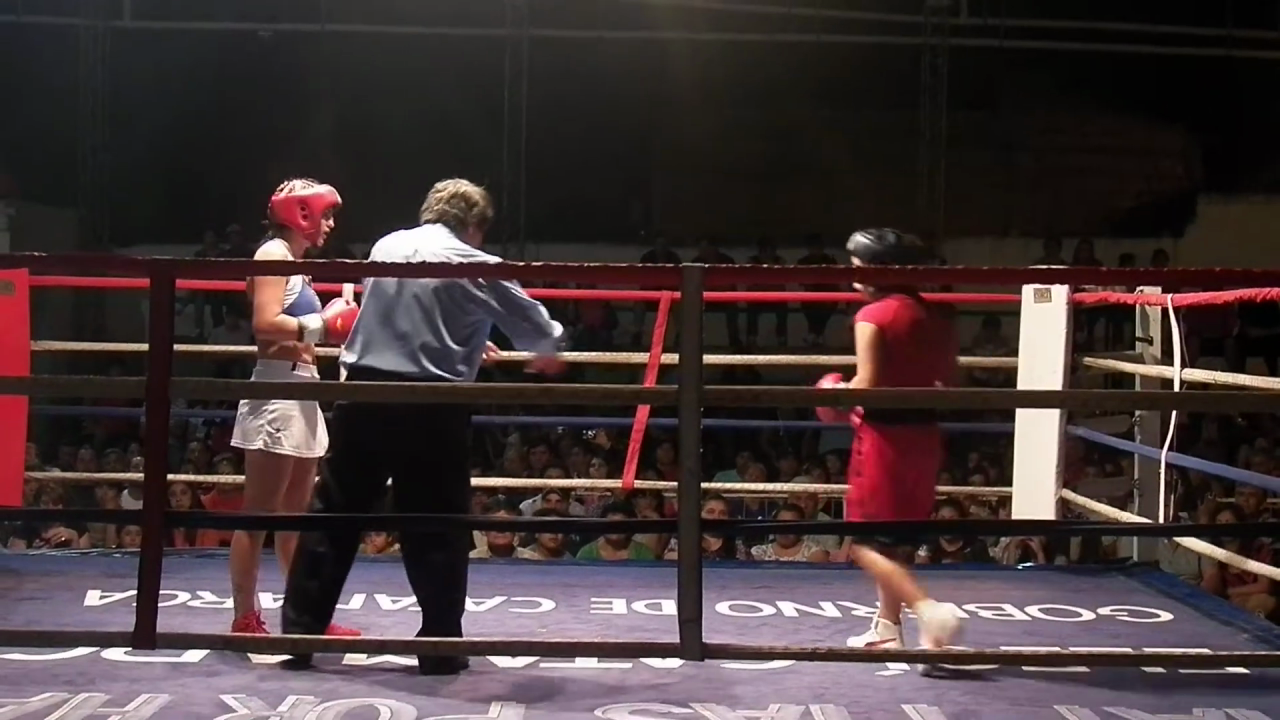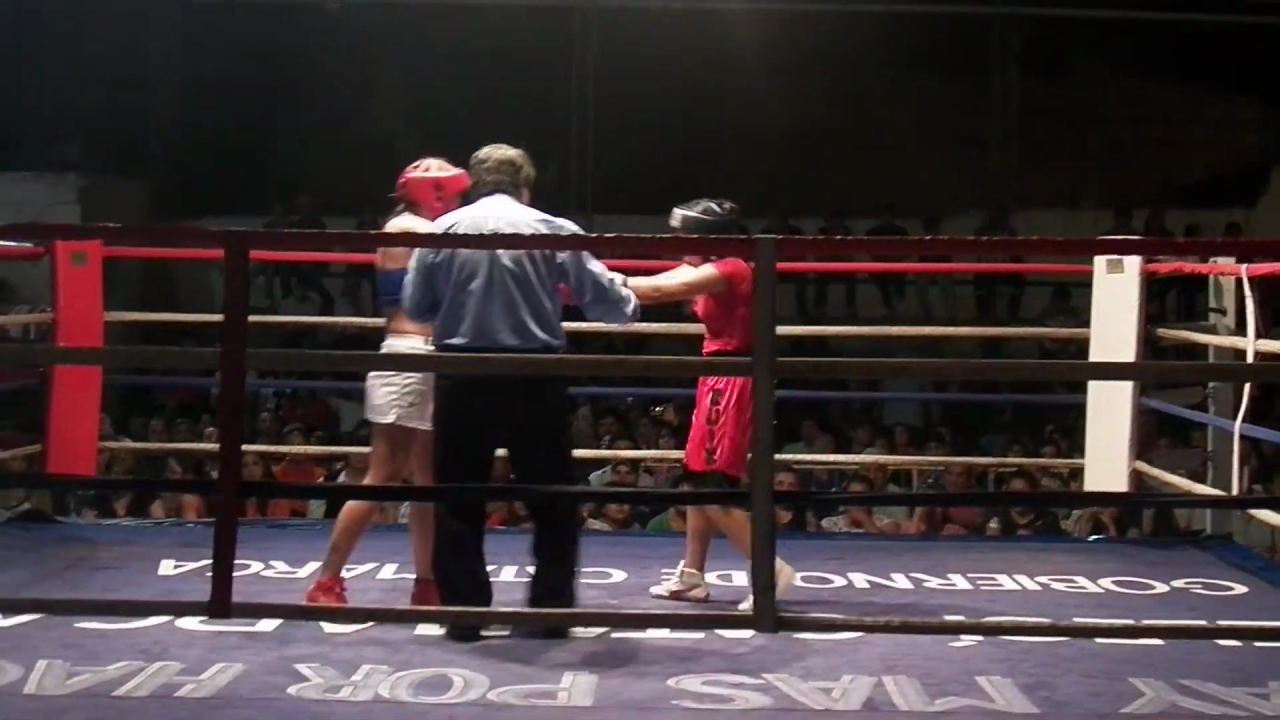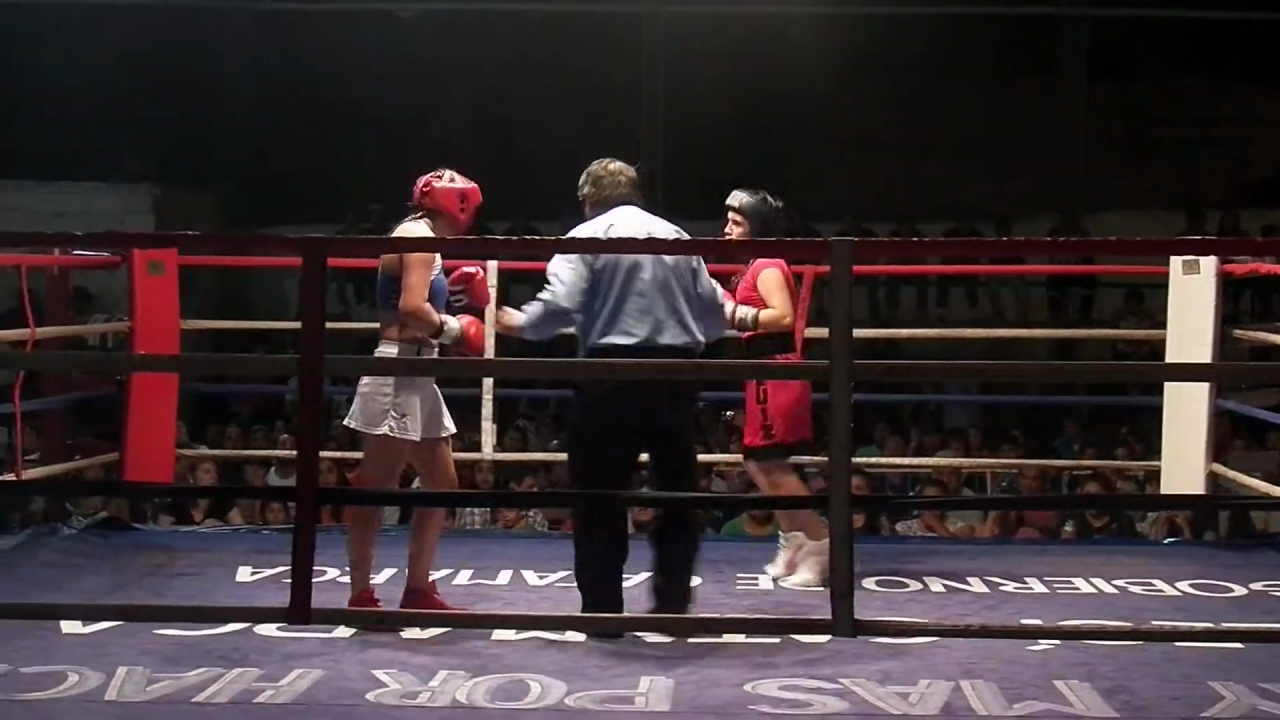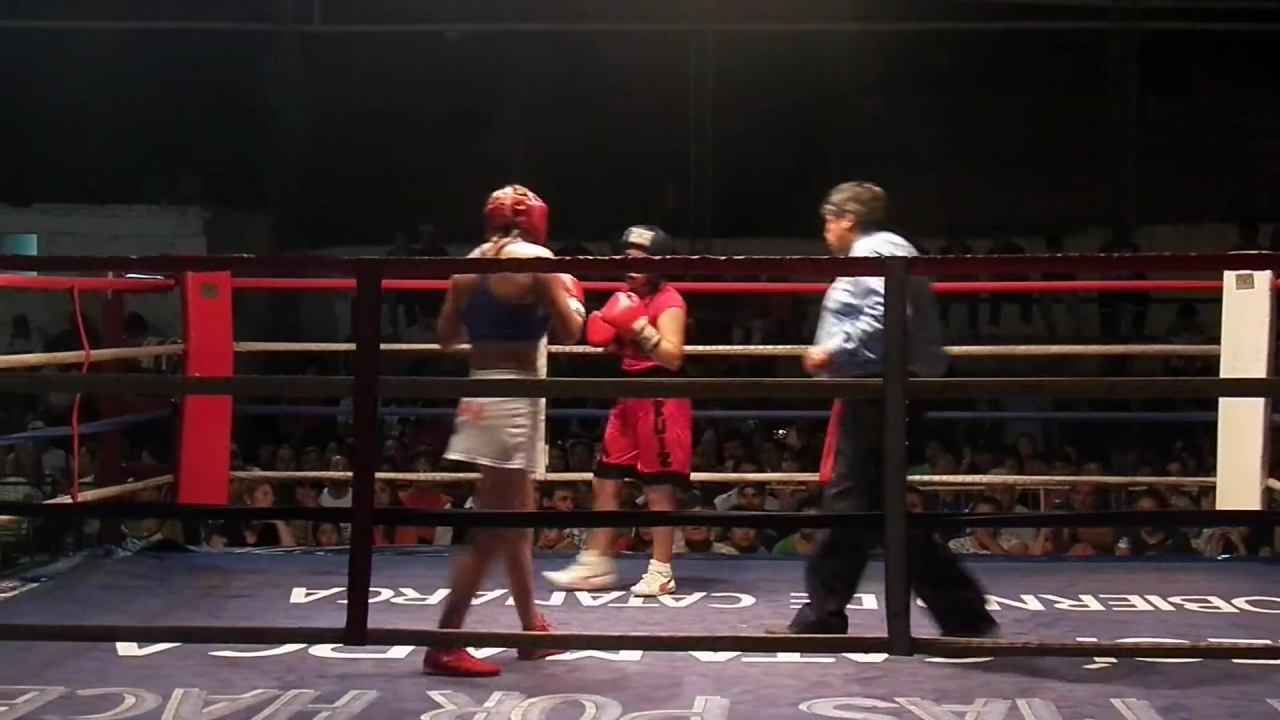
dt=1s
person 1, frame 1
left shoulder: (385, 247)
right shoulder: (476, 267)
right elbow: (540, 332)
right wrist: (547, 352)
left hip: (364, 396)
right hip: (430, 408)
left knee: (335, 514)
right knee: (439, 527)
left ankle: (300, 631)
right ankle: (441, 642)
person 1, frame 2
left shoulder: (442, 231)
right shoulder: (554, 231)
left elbow: (416, 307)
right elbow: (602, 295)
right wrist: (631, 308)
left hip: (463, 378)
right hip: (534, 379)
left knee: (459, 499)
right knee: (552, 497)
left ankle: (463, 612)
right ankle: (552, 605)
person 1, frame 3
left shoulder: (586, 237)
right shoulder: (677, 239)
left elbow: (560, 304)
right elbow: (712, 306)
left wrist: (520, 322)
right wrist: (707, 333)
left hip: (612, 375)
right hip: (674, 375)
left knee: (598, 495)
right knee: (677, 490)
left ankle: (602, 608)
right ankle: (672, 599)
person 1, frame 4
left shoulder: (873, 253)
right shoulder: (888, 251)
left elbow: (886, 317)
left wrist: (836, 351)
left hip: (878, 397)
right hip: (877, 398)
left knee: (858, 509)
right knee: (850, 506)
person 2, frame 1
left shoulder: (296, 265)
right shoulder: (274, 254)
left elbow: (302, 330)
right elbow: (265, 324)
left wrist: (336, 319)
right wrist: (321, 325)
left knee: (296, 513)
right knee: (260, 512)
right ankle: (244, 621)
person 2, frame 2
left shoulder: (410, 233)
right shoulder: (411, 229)
right hip: (408, 361)
left knee: (429, 482)
right knee: (381, 479)
left ankle: (427, 586)
right ankle: (327, 584)
person 2, frame 3
left shoulder: (417, 238)
right shoulder: (419, 237)
right elbow: (411, 308)
left wrist: (451, 301)
right wrist: (453, 331)
left hip: (414, 375)
right hip: (398, 374)
left knee: (443, 484)
right knee: (376, 490)
left ankle: (418, 591)
right ankle: (361, 596)
person 2, frame 4
left shoulder: (469, 266)
right shoulder: (536, 259)
left elbow: (447, 336)
right elbow: (567, 332)
right wrist: (574, 304)
left hip: (480, 393)
right hip: (511, 398)
left knee: (517, 522)
right knee: (491, 532)
left ankle: (532, 627)
right ankle: (445, 644)
person 3, frame 1
left shoulder: (873, 317)
right shoulder: (933, 317)
left elbow: (866, 386)
right elbow: (948, 385)
left hip: (885, 435)
right hip: (924, 434)
left knee: (863, 543)
right knee: (893, 532)
left ankle: (931, 611)
right ankle: (886, 628)
person 3, frame 2
left shoulder: (726, 271)
right shoulder: (714, 270)
left elbow: (656, 291)
right elbow: (658, 283)
left hip: (731, 385)
right hip: (720, 383)
left knee: (713, 487)
right knee: (698, 483)
left ankle: (771, 571)
right ankle: (691, 577)
person 3, frame 3
left shoulder: (766, 267)
right shoulder: (756, 266)
left elbow: (783, 317)
left wrist: (732, 312)
right wrist: (730, 312)
left knee: (770, 462)
right knee: (758, 462)
left ankle: (816, 546)
right ankle: (794, 545)
person 3, frame 4
left shoulder: (669, 303)
right shoulder: (628, 296)
left elbow: (673, 357)
left wrist: (638, 325)
right wrist: (607, 338)
left hip: (660, 401)
right hip: (629, 396)
left knee: (658, 489)
right knee: (604, 483)
left ankle: (661, 571)
right ankle: (593, 565)
